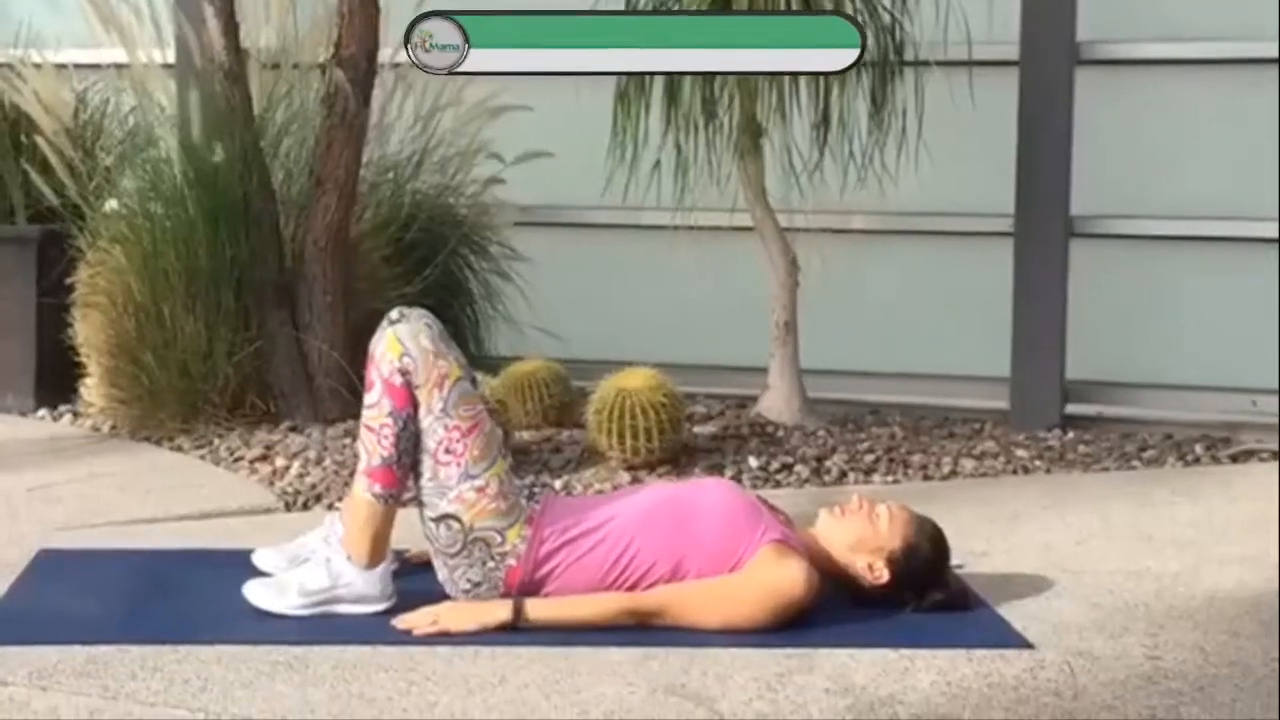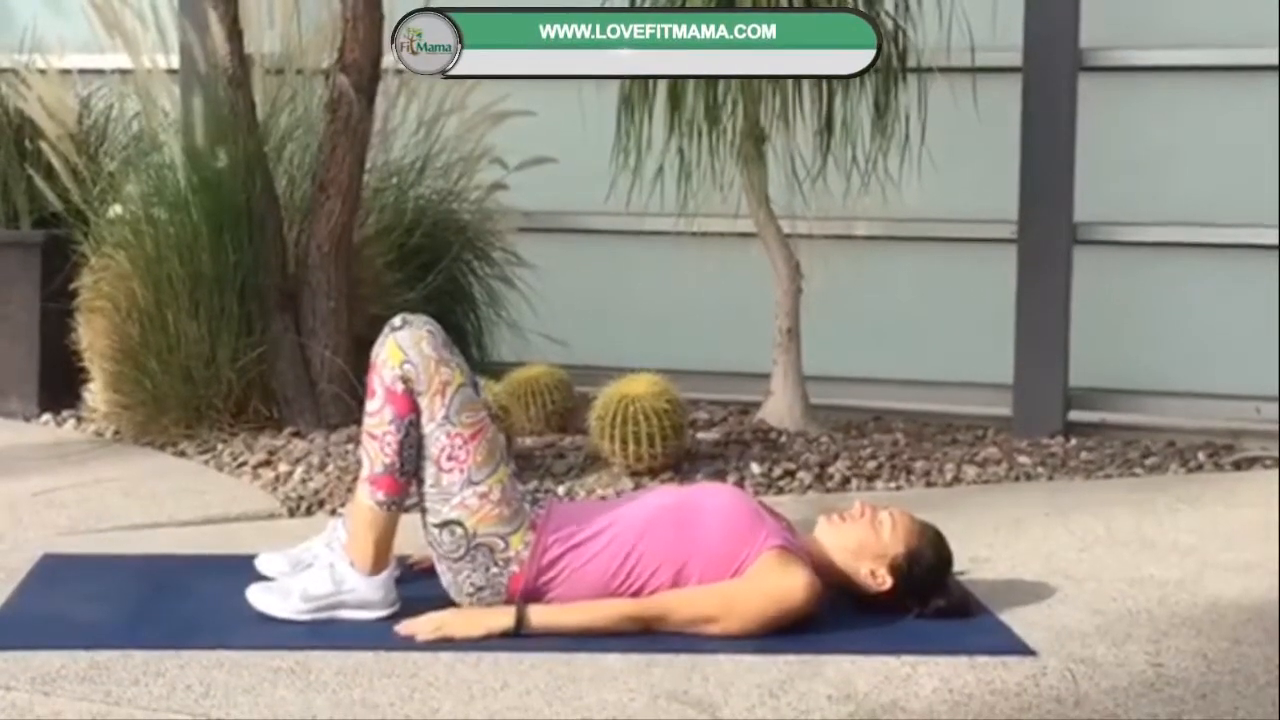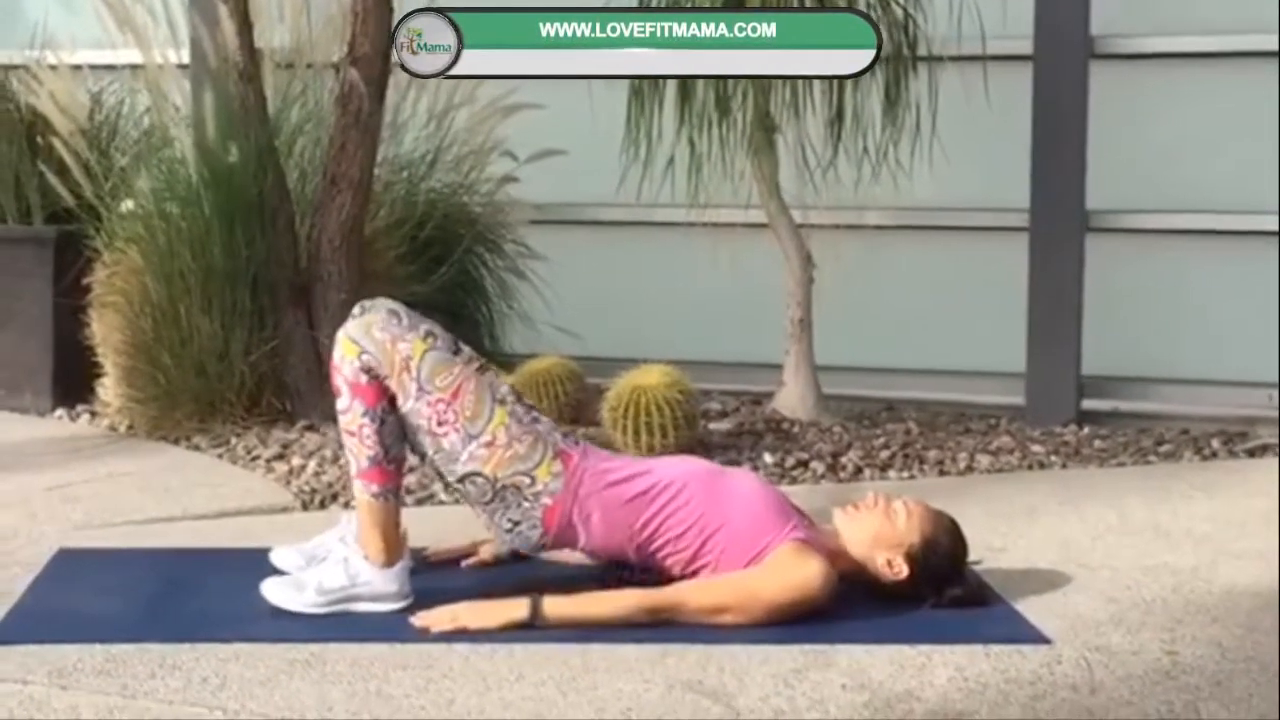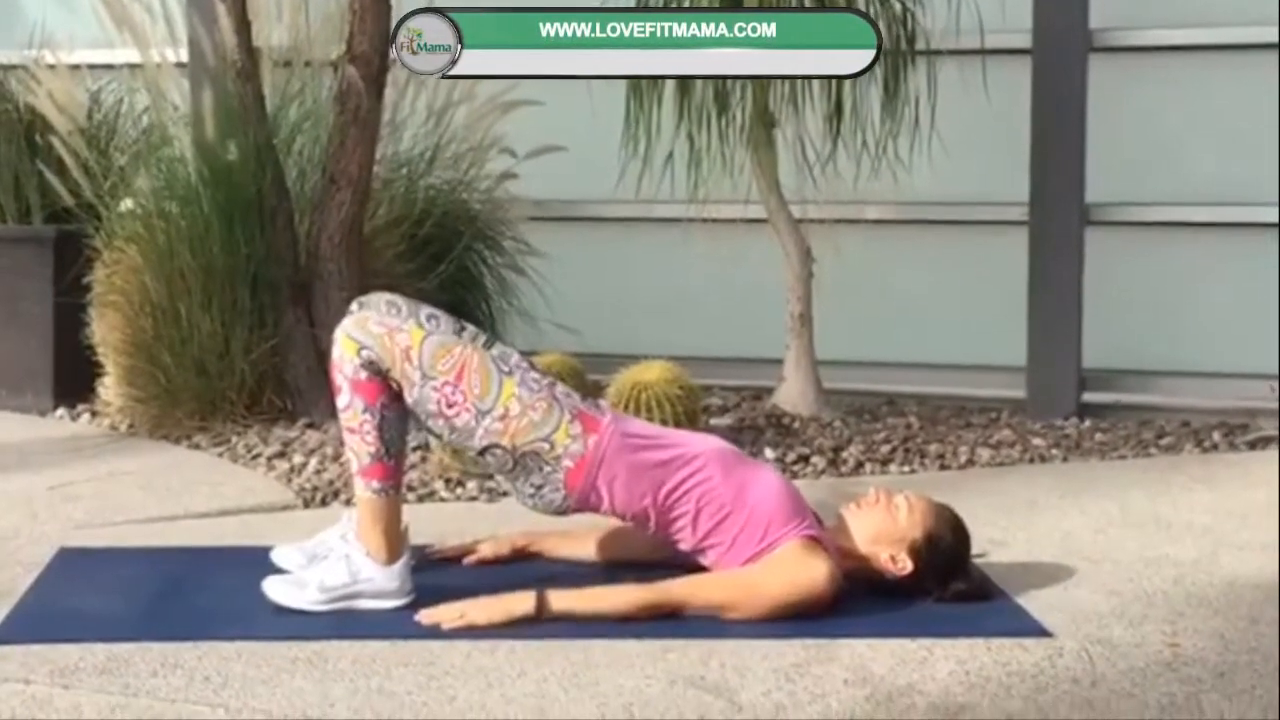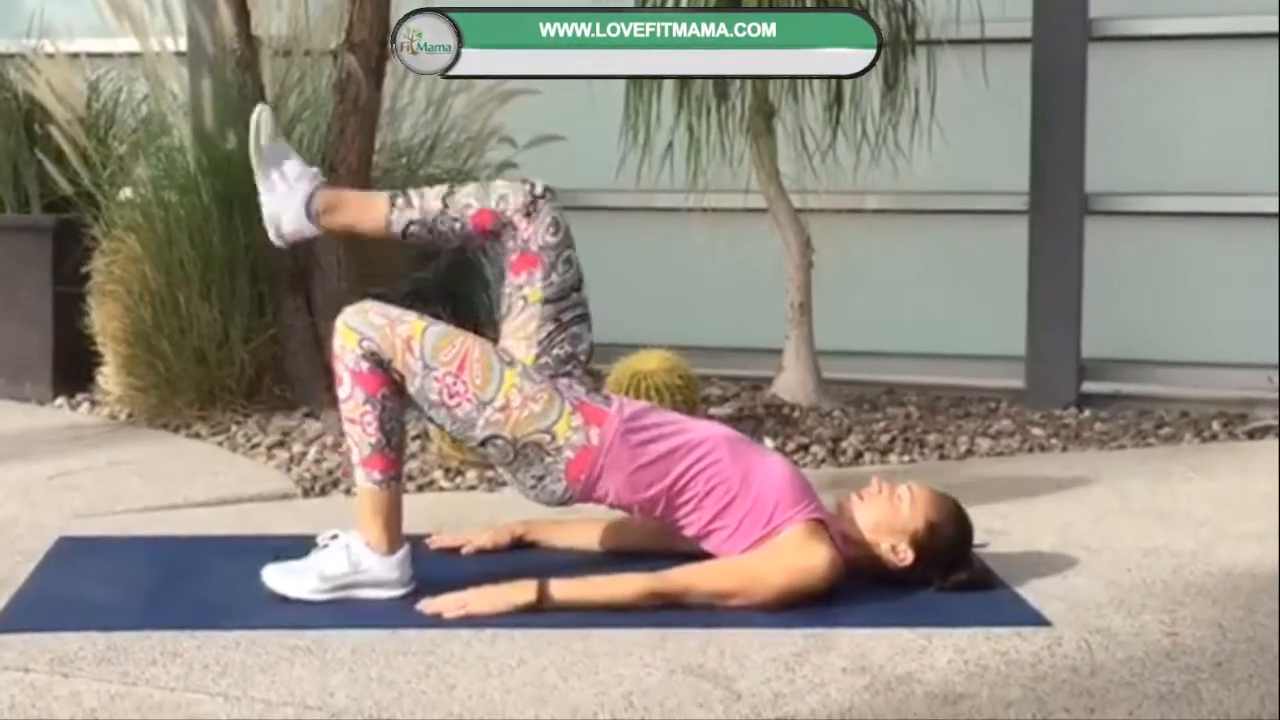
dt=1s
person 1, frame 1
left shoulder: (789, 579)
right shoulder: (776, 535)
left elbow: (643, 608)
left wrist: (498, 611)
left hip: (506, 561)
right hip: (534, 530)
left knee: (408, 339)
right knee: (410, 339)
left ankle: (355, 571)
right ankle: (349, 535)
person 1, frame 2
left shoulder: (792, 586)
right shoulder: (780, 544)
left elbow: (647, 615)
left wrist: (500, 619)
left hip: (508, 567)
right hip: (537, 535)
left knee: (411, 344)
right knee: (414, 347)
left ankle: (359, 577)
right ankle: (352, 541)
person 1, frame 3
left shoulder: (807, 576)
right shoulder: (796, 541)
left elbow: (663, 606)
left wrist: (514, 611)
left hip: (549, 491)
right hip: (566, 477)
left knee: (370, 332)
right knee: (385, 332)
left ankle: (373, 569)
right ankle: (366, 538)
person 1, frame 4
left shoulder: (811, 575)
right shoulder: (802, 541)
left elbow: (661, 599)
right elbow: (658, 536)
left wrist: (521, 603)
right wrist: (522, 543)
left hip: (573, 455)
right hip: (588, 435)
left knee: (363, 337)
right knee: (378, 315)
left ankle: (375, 566)
right ankle: (366, 533)
person 1, frame 5
left shoulder: (812, 559)
right shoulder: (808, 522)
left elbow: (661, 586)
right elbow: (665, 510)
left wrist: (524, 593)
right wrist: (521, 530)
left hip: (570, 445)
right hip: (587, 422)
left knee: (365, 329)
right knee: (530, 205)
left ankle: (374, 554)
right ankle: (312, 206)
